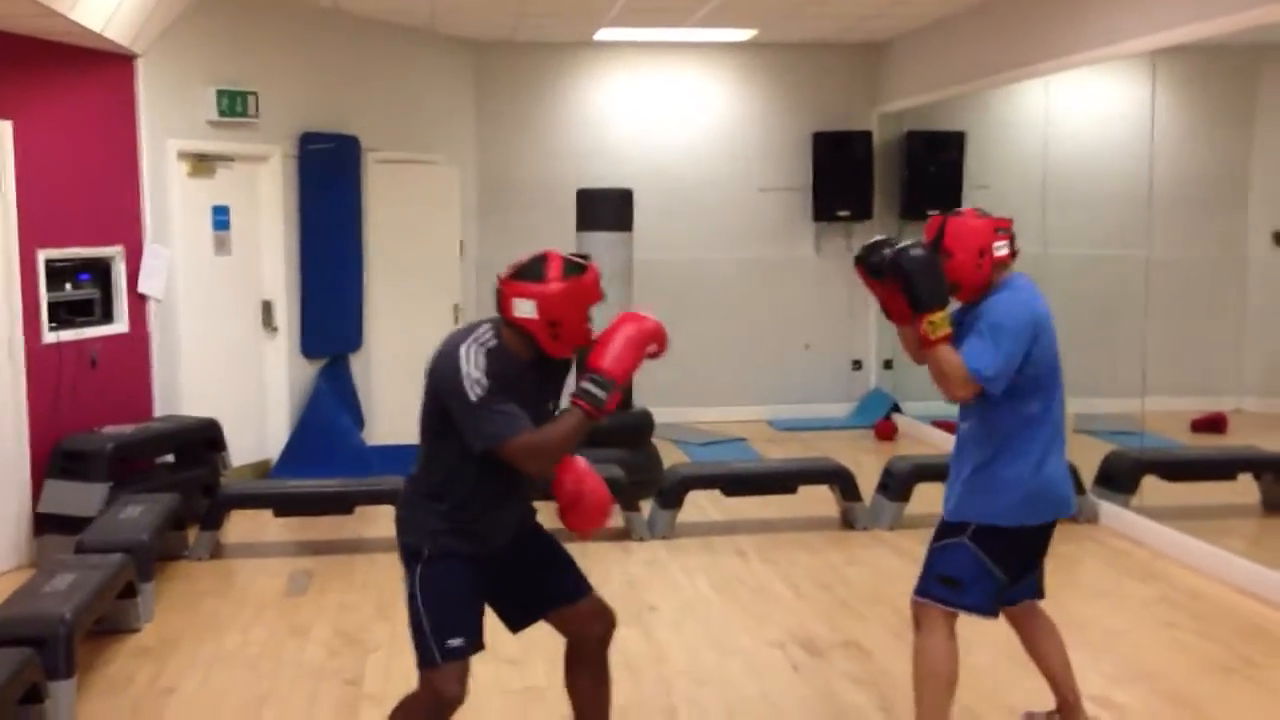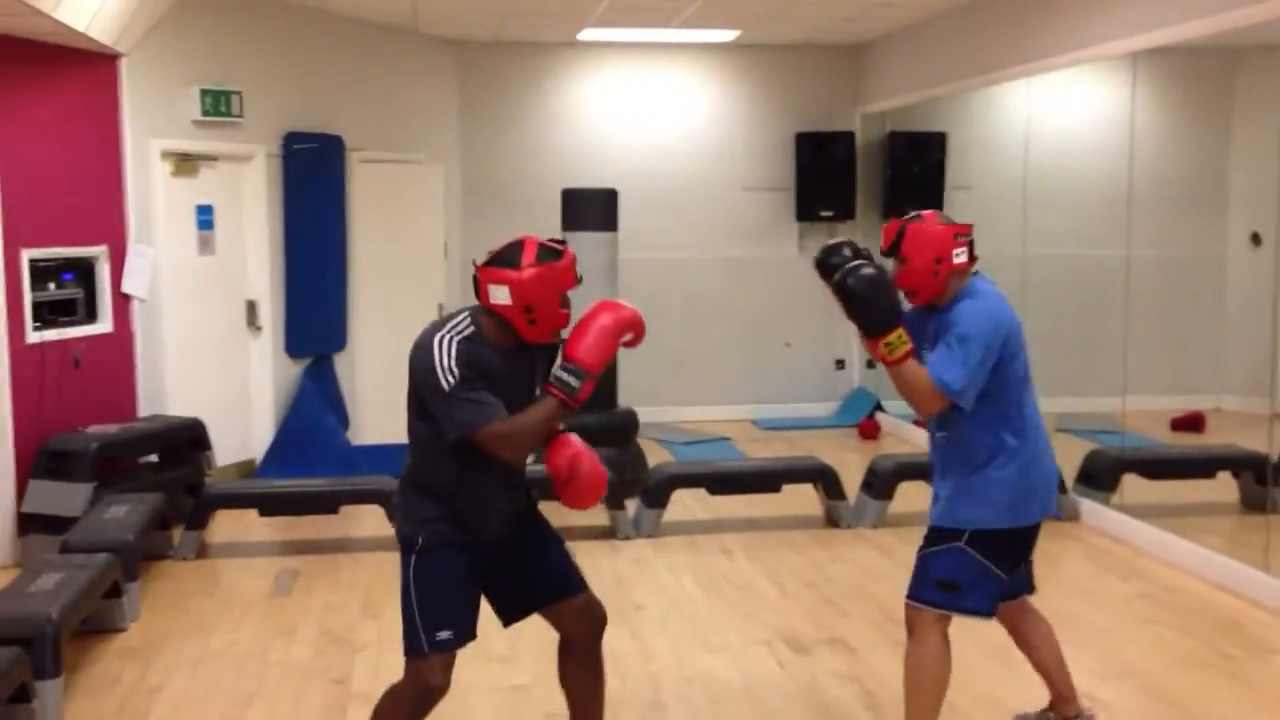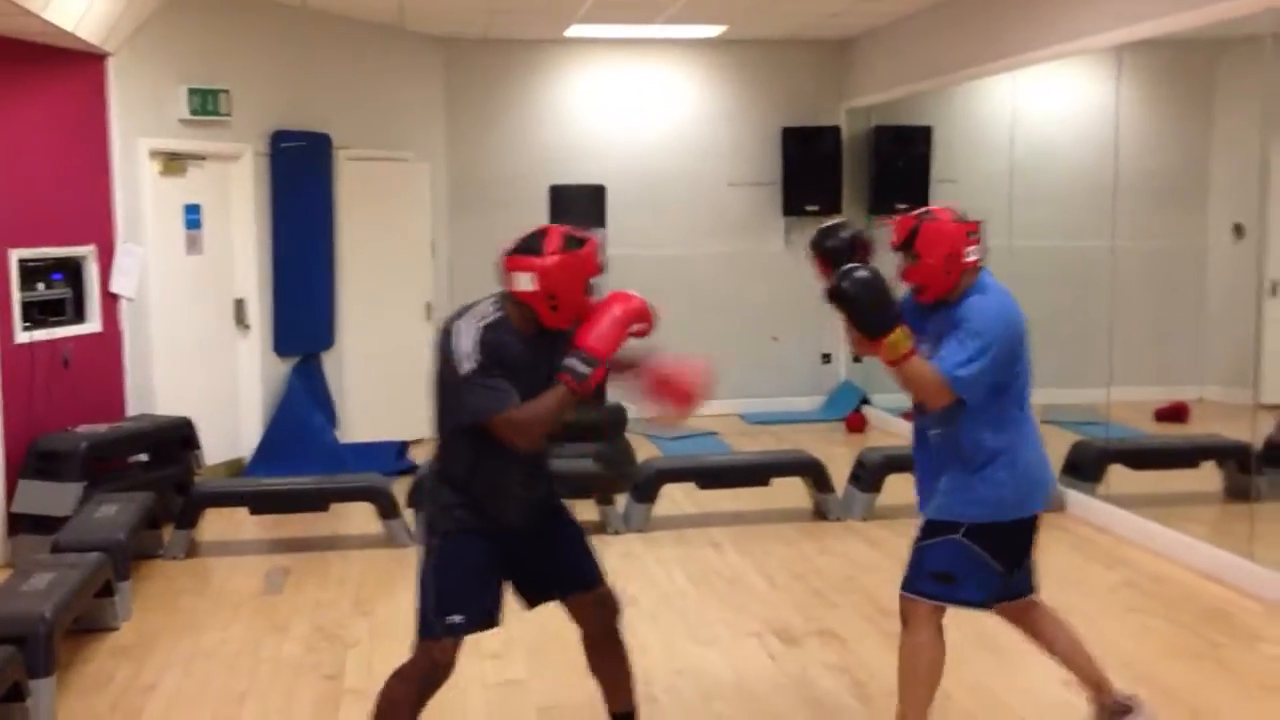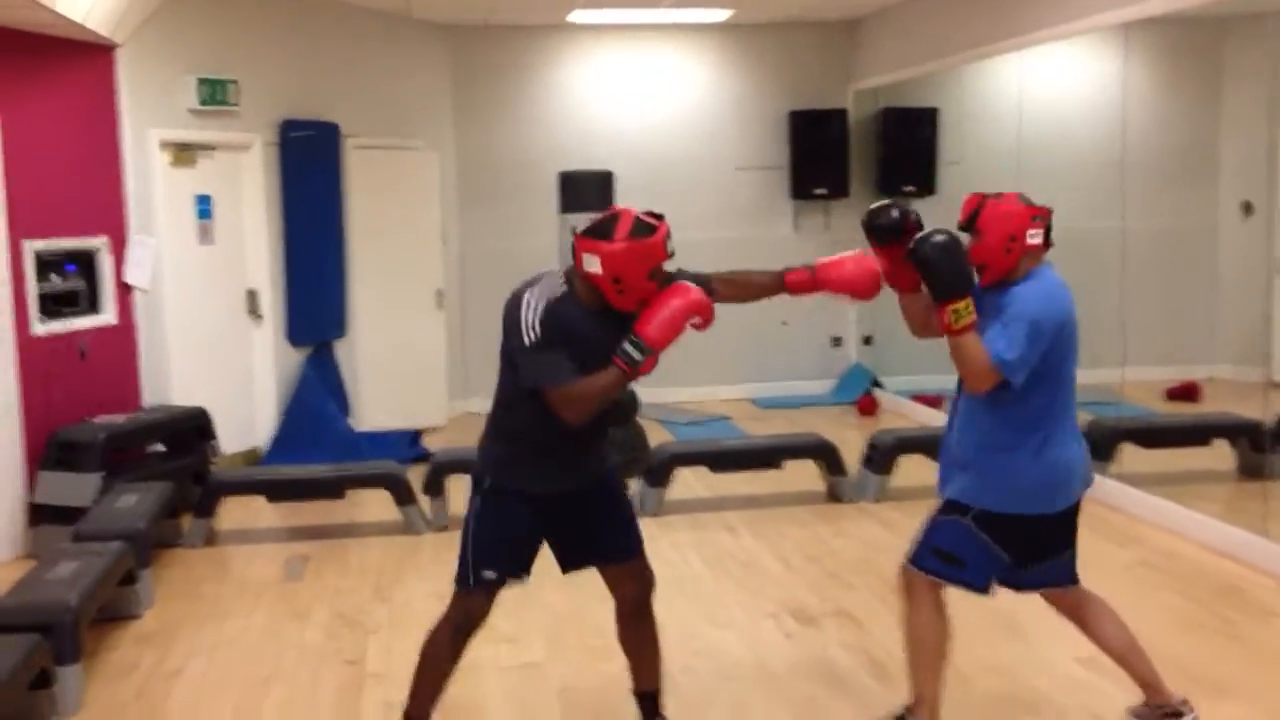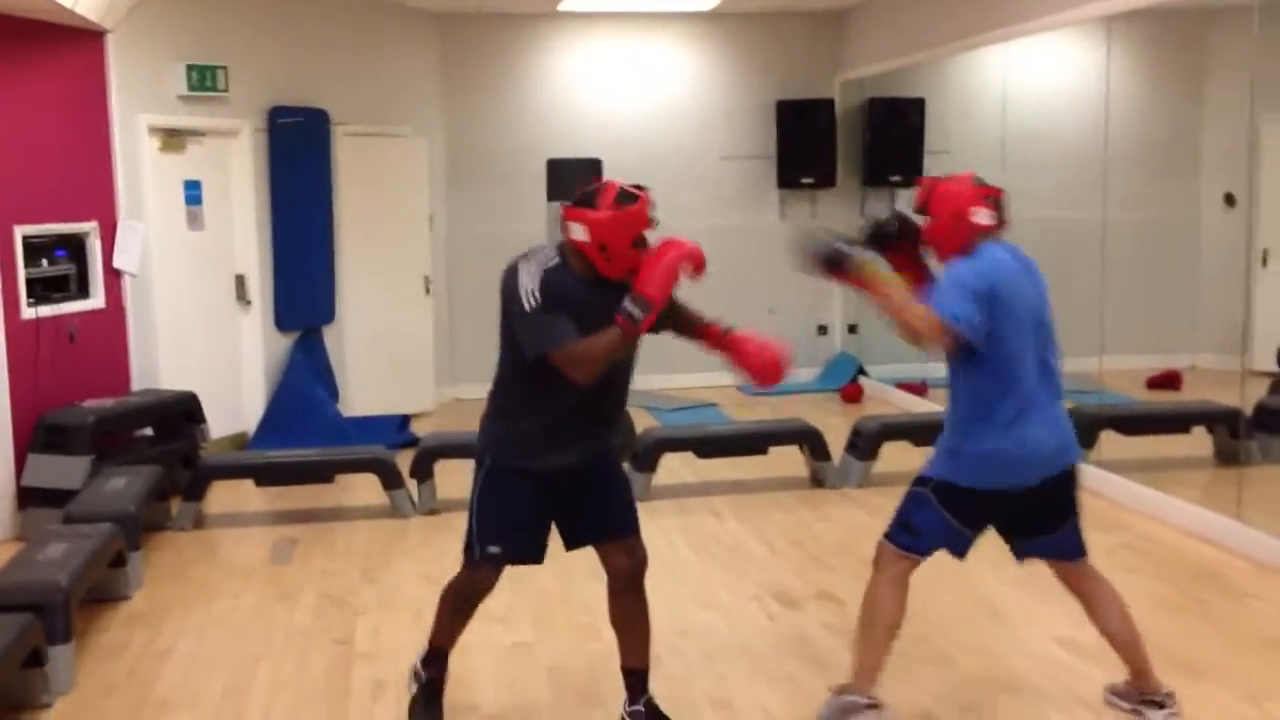
dt=0.2s
person 1, frame 1
left shoulder: (1009, 309)
right shoulder: (996, 300)
left elbow: (960, 387)
right elbow: (926, 353)
left wrist: (927, 311)
right wrist: (897, 298)
left hip: (1000, 491)
right hip: (1028, 486)
left knee: (932, 611)
right knee: (1019, 605)
person 1, frame 2
left shoulder: (979, 318)
right shoulder: (941, 305)
left elbow: (929, 400)
right elbow: (886, 350)
left wrist: (883, 329)
right wrist: (860, 304)
left hip: (990, 494)
right hip: (1006, 488)
left knee: (925, 616)
right knee: (1008, 603)
person 1, frame 3
left shoulder: (989, 314)
right shoulder: (936, 304)
left elbow: (935, 395)
right elbow: (864, 345)
left wrist: (887, 328)
right wrist: (844, 280)
left hip: (986, 490)
right hip: (1003, 485)
left knee: (920, 609)
right knee: (1017, 604)
person 1, frame 4
left shoulder: (1035, 302)
right shoulder: (1012, 291)
left elbow: (978, 376)
right elbow: (923, 325)
left wrist: (956, 297)
right wrist: (900, 259)
left hip: (1001, 482)
right hip: (1050, 475)
left knee: (920, 581)
right knee: (1067, 595)
person 1, frame 5
left shoulder: (980, 272)
right shoulder: (1010, 264)
left elbow: (930, 332)
right elbow: (941, 318)
left wrist: (864, 271)
right wrist: (908, 262)
left hip: (984, 460)
right hip: (1048, 453)
left knee: (892, 561)
right knee: (1076, 570)
person 2, frame 1
left shoulder: (550, 352)
right shoulder: (467, 362)
right elbow: (531, 456)
left wrist: (567, 465)
right wrist: (603, 383)
left hip: (510, 528)
right hip: (445, 539)
left knee: (594, 626)
person 2, frame 2
left shoulder: (534, 338)
right shoulder: (445, 351)
right elbow: (509, 444)
left wrist: (559, 442)
right wrist: (578, 371)
left hip: (509, 516)
right hip: (442, 529)
left knee: (586, 620)
right knee: (428, 677)
person 2, frame 3
left shoulder: (554, 318)
right shoulder: (471, 337)
right elbow: (524, 431)
left wrist: (635, 368)
right wrist: (588, 360)
left hip: (530, 497)
right hip: (464, 514)
left knee: (601, 612)
right knee: (436, 659)
person 2, frame 4
left shoulder: (633, 293)
right shoulder: (535, 307)
left elbow: (717, 288)
right elbow: (573, 407)
left wrist: (807, 276)
right wrist: (641, 348)
left hip: (585, 472)
right hip: (514, 477)
left knee: (635, 587)
right knee: (470, 607)
person 2, frame 5
left shoulder: (631, 270)
right shoulder: (533, 278)
left elbow: (670, 312)
right elbow: (581, 368)
left wrist: (729, 340)
right wrist: (641, 301)
left hip: (589, 451)
right hip: (518, 454)
left knee: (628, 566)
right knee: (482, 574)
right ankle: (430, 672)
